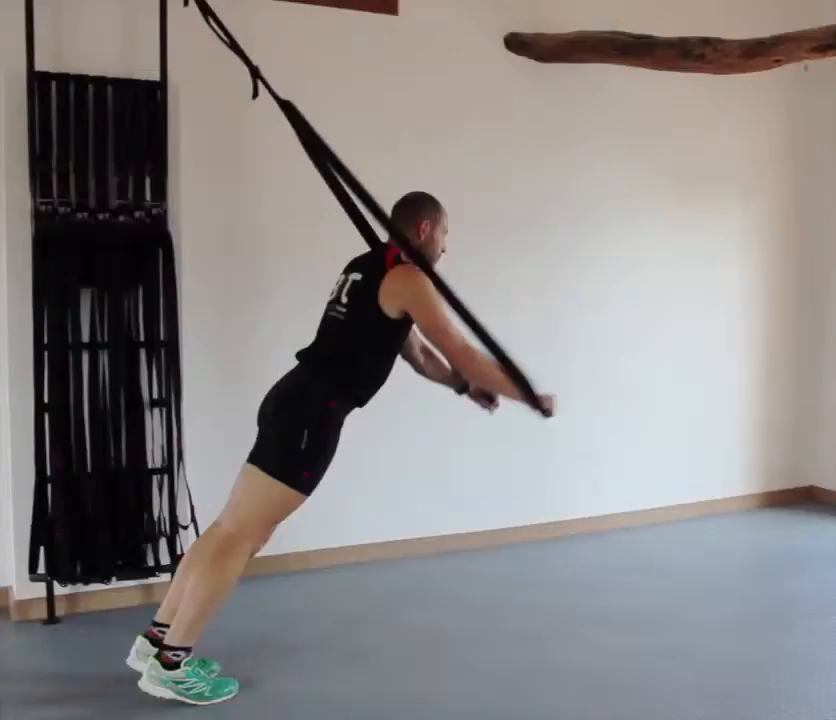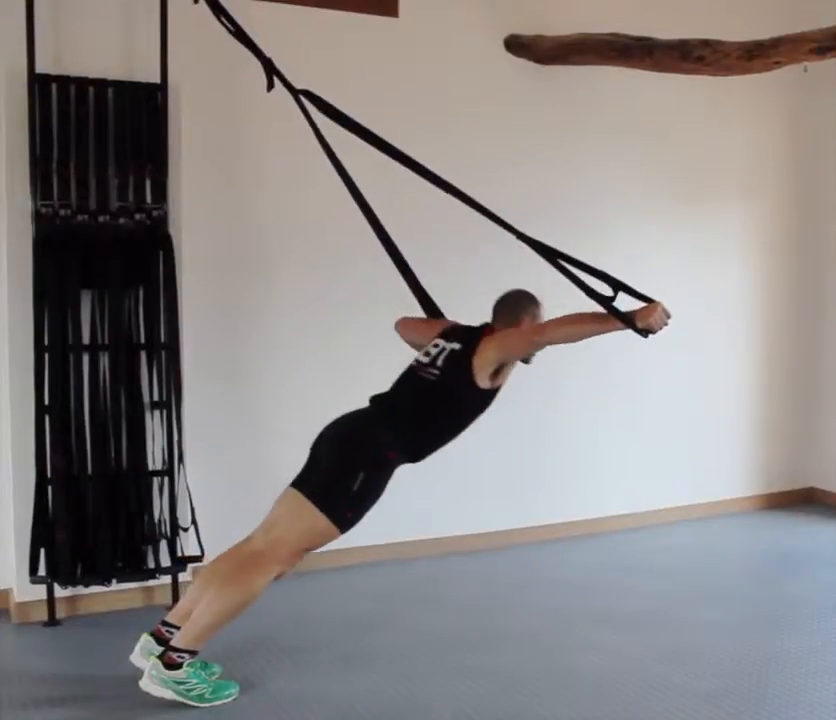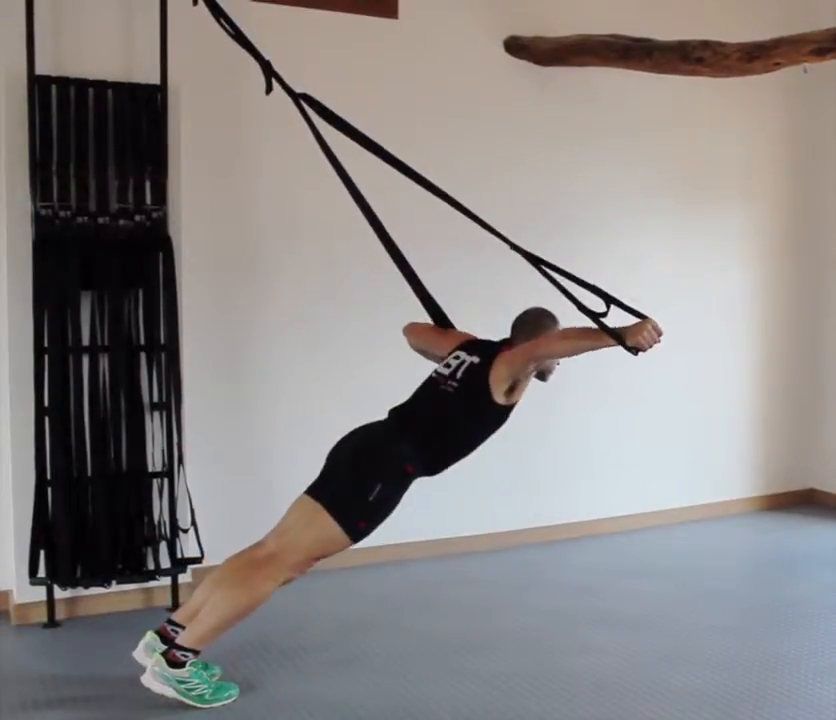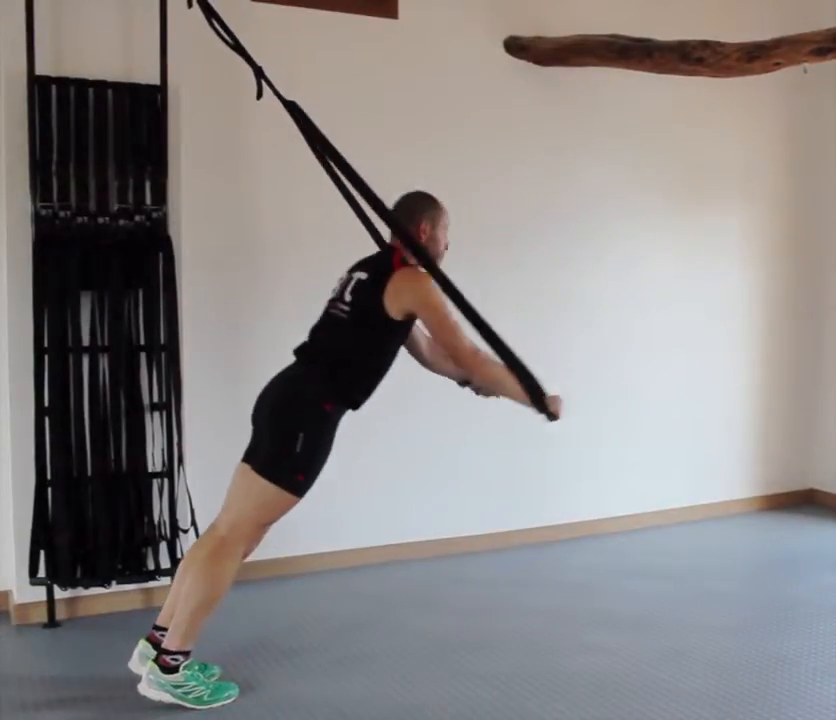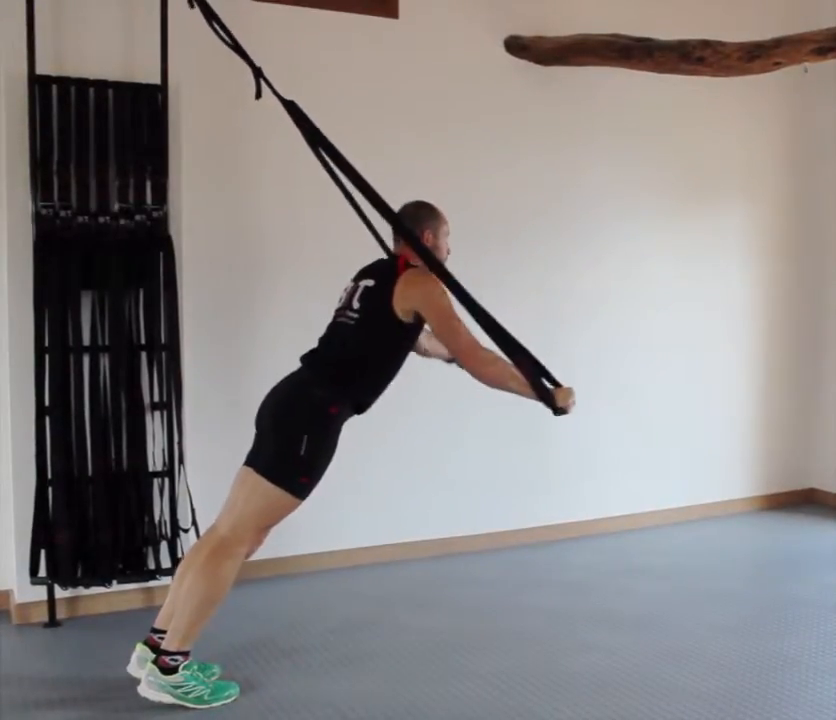
dt=1s
person 1, frame 1
left shoulder: (367, 268)
right shoulder: (407, 279)
left elbow: (413, 348)
right elbow: (459, 354)
left wrist: (463, 386)
right wrist: (529, 395)
left hip: (296, 399)
right hip: (312, 413)
left knee: (236, 529)
right knee: (243, 533)
left ankle: (156, 638)
right ankle: (170, 662)
person 1, frame 2
left shoulder: (454, 334)
right shoulder: (497, 350)
left elbow: (402, 323)
right elbow: (554, 331)
right wrist: (632, 319)
left hip: (351, 437)
right hip: (368, 454)
left knee: (266, 544)
right knee: (273, 553)
left ankle: (163, 637)
right ankle: (174, 662)
person 1, frame 3
left shoulder: (472, 347)
right shoulder: (511, 364)
left elbow: (412, 330)
right elbow: (553, 343)
right wrist: (623, 337)
left hip: (368, 448)
right hip: (384, 467)
left knee: (277, 550)
right knee: (283, 559)
left ankle: (168, 635)
right ankle: (176, 660)
person 1, frame 4
left shoulder: (372, 270)
right shoulder: (413, 282)
left elbow: (418, 344)
right elbow: (468, 355)
left wrist: (468, 380)
right wrist: (536, 399)
left hip: (292, 398)
right hip: (307, 411)
left knee: (231, 530)
right knee: (235, 535)
left ankle: (158, 645)
right ankle: (168, 667)
person 1, frame 5
left shoulder: (376, 275)
right shoulder: (419, 283)
right elbow: (471, 355)
left wrist: (443, 352)
right wrist: (547, 392)
left hip: (296, 401)
right hip: (312, 414)
left knee: (233, 532)
right knee: (237, 536)
left ankle: (157, 644)
right ankle: (168, 666)
